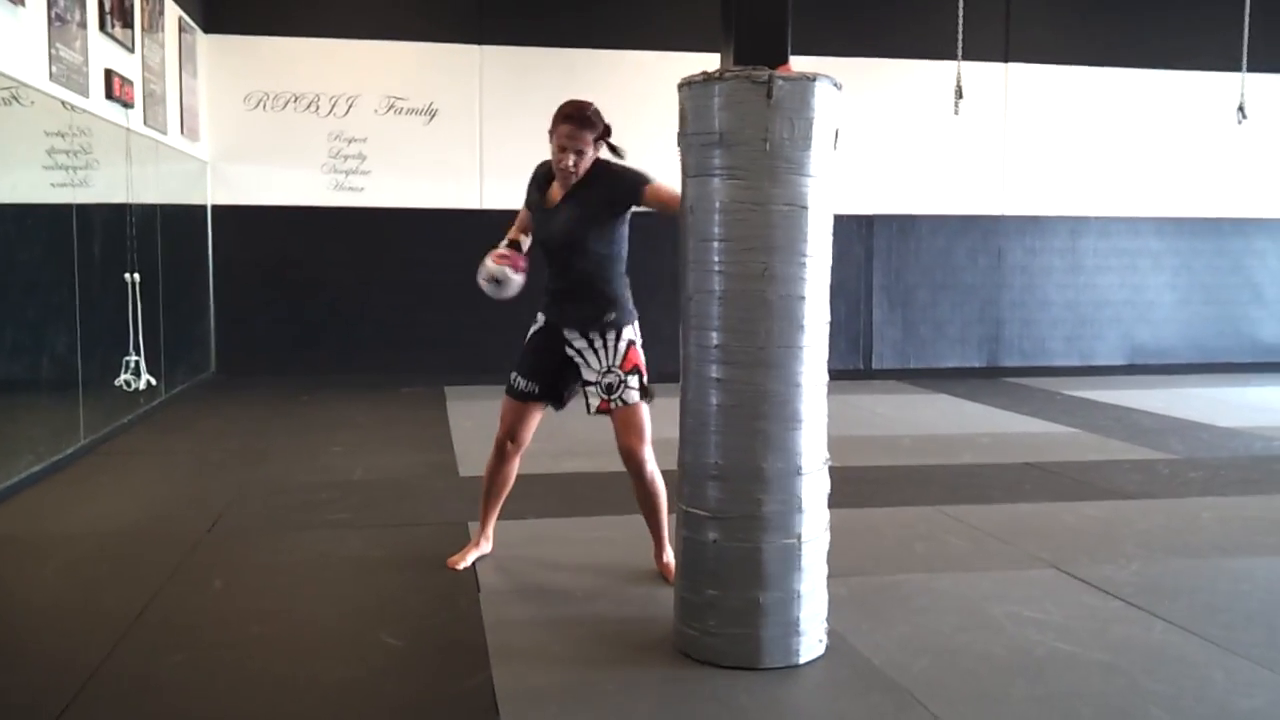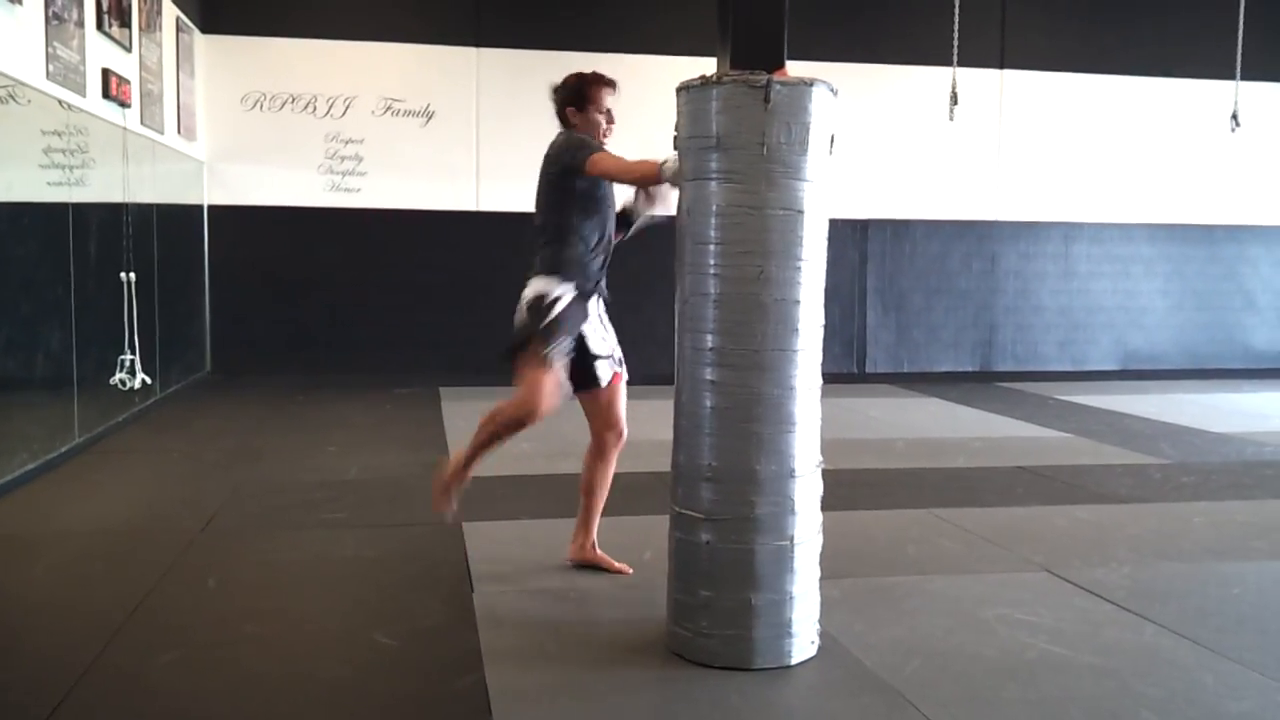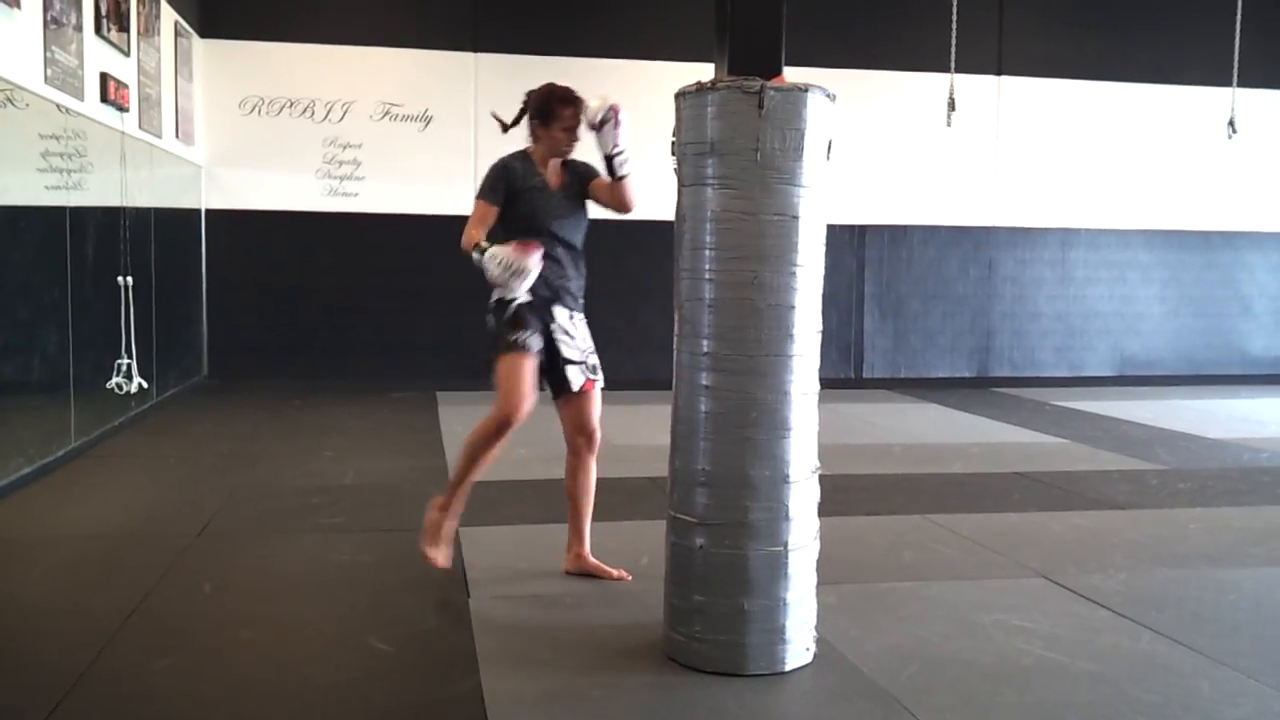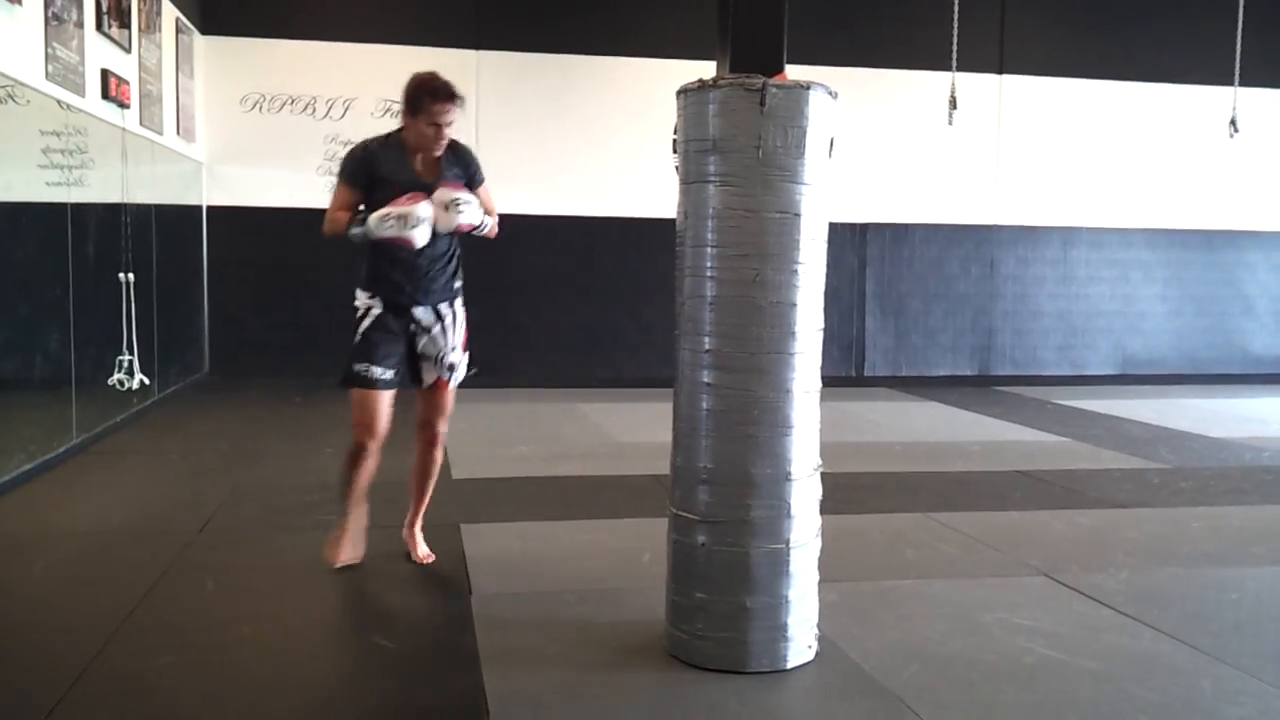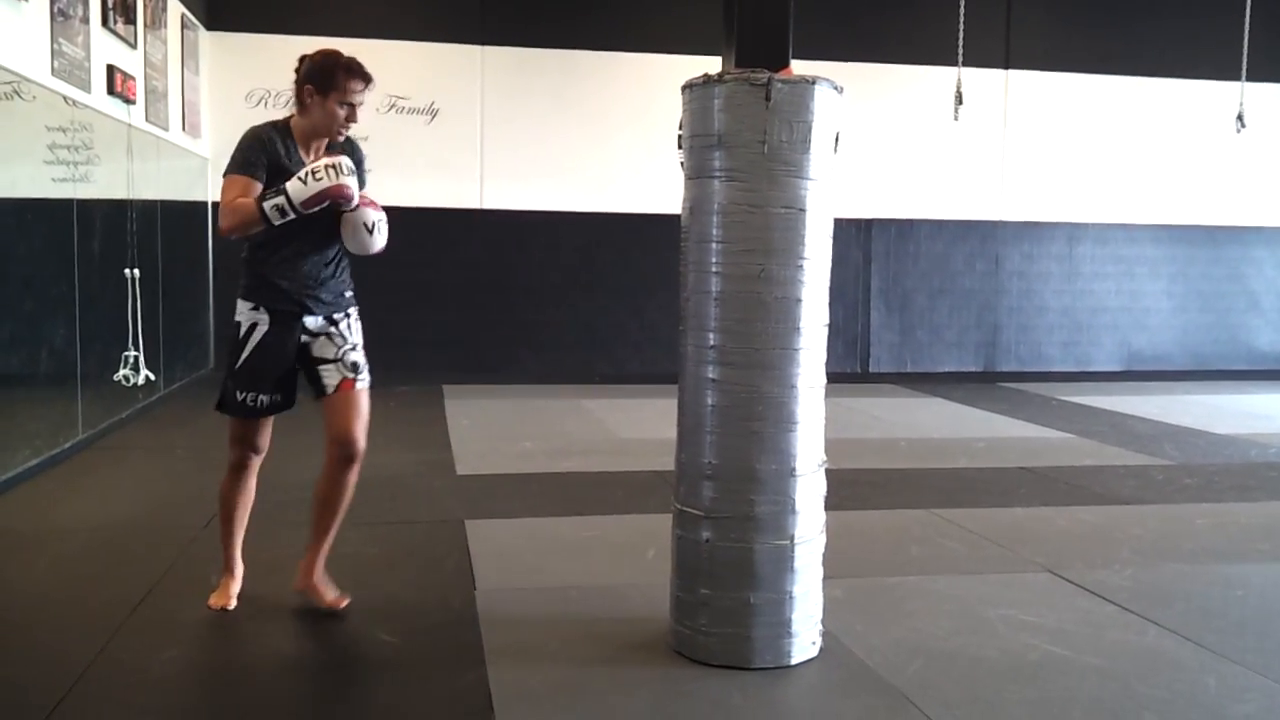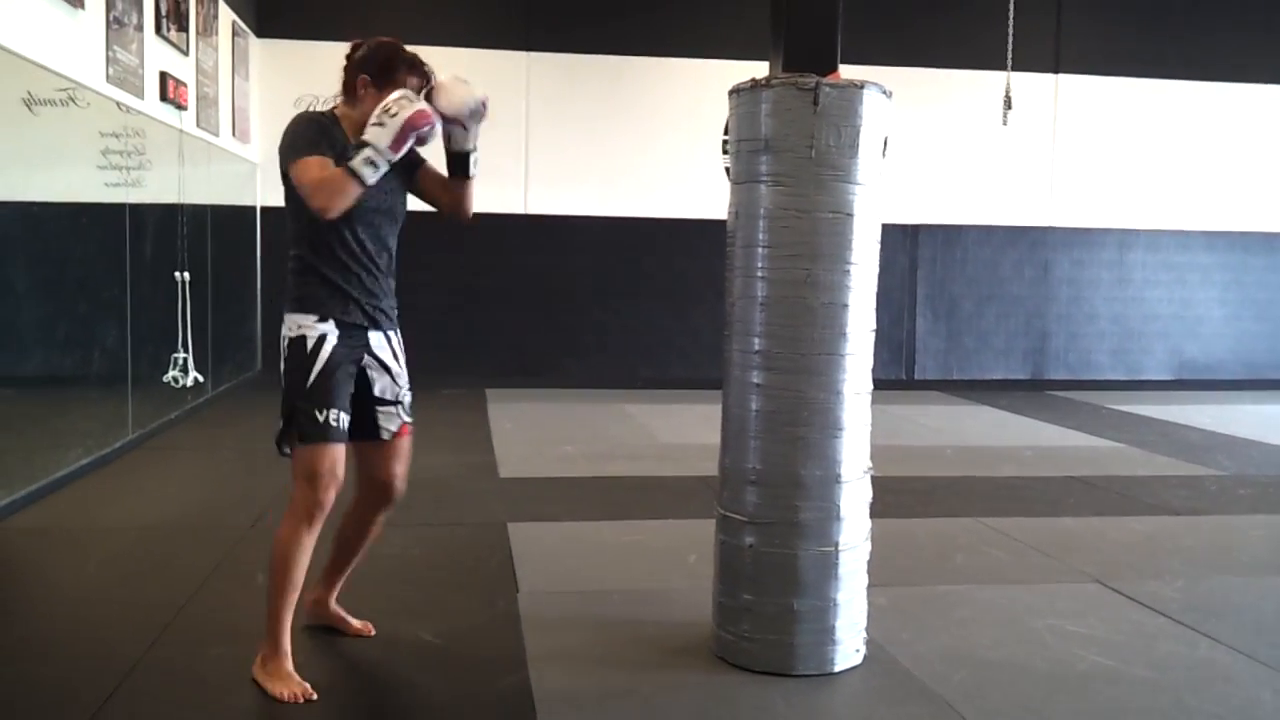
dt=0.5s
person 1, frame 1
left shoulder: (615, 180)
right shoulder: (542, 177)
left elbow: (678, 202)
right elbow: (523, 228)
right wrist: (510, 246)
left hip: (607, 328)
right hip: (554, 324)
left knee: (636, 453)
right knee: (510, 438)
left ankle: (664, 552)
right ankle: (484, 536)
person 1, frame 2
left shoulder: (594, 176)
right shoulder: (571, 147)
right elbow: (633, 173)
left wrist: (637, 212)
right wrist: (672, 171)
left hip: (586, 304)
right hip: (557, 290)
left knee: (613, 430)
right knee: (535, 404)
left ankle: (584, 543)
right ankle: (461, 464)
person 1, frame 3
left shoulder: (579, 171)
right shoulder: (509, 169)
left elbow: (625, 204)
right elbow: (472, 235)
left wrist: (612, 147)
right wrist: (491, 257)
left hip: (568, 309)
right hip: (522, 300)
left knee: (587, 434)
right knee: (514, 406)
left ankle: (579, 552)
right ankle: (447, 510)
person 1, frame 4
left shoulder: (461, 159)
right shoulder: (369, 156)
left elbow: (492, 225)
right elbow: (332, 225)
left wrist: (474, 217)
right wrist: (374, 225)
left hip: (441, 304)
right hip: (384, 304)
left knee: (433, 429)
right knee: (369, 432)
left ankle: (413, 527)
right ankle: (349, 522)
person 1, frame 5
left shoulder: (349, 154)
right shoulder: (262, 143)
right elbow: (230, 220)
right wrist: (299, 193)
left hip: (333, 311)
right hip: (267, 313)
left knee: (349, 445)
right knee: (248, 451)
left ankle: (312, 569)
right ankle: (231, 570)
person 1, frame 6
left shoulder: (400, 149)
right shoulder: (311, 130)
left elbow: (457, 206)
right elbow: (327, 201)
left wrist: (461, 143)
right wrist: (383, 142)
left hip: (378, 327)
right hip: (320, 326)
left knee: (386, 485)
right knee: (316, 491)
left ankle: (324, 598)
right ankle: (273, 653)
